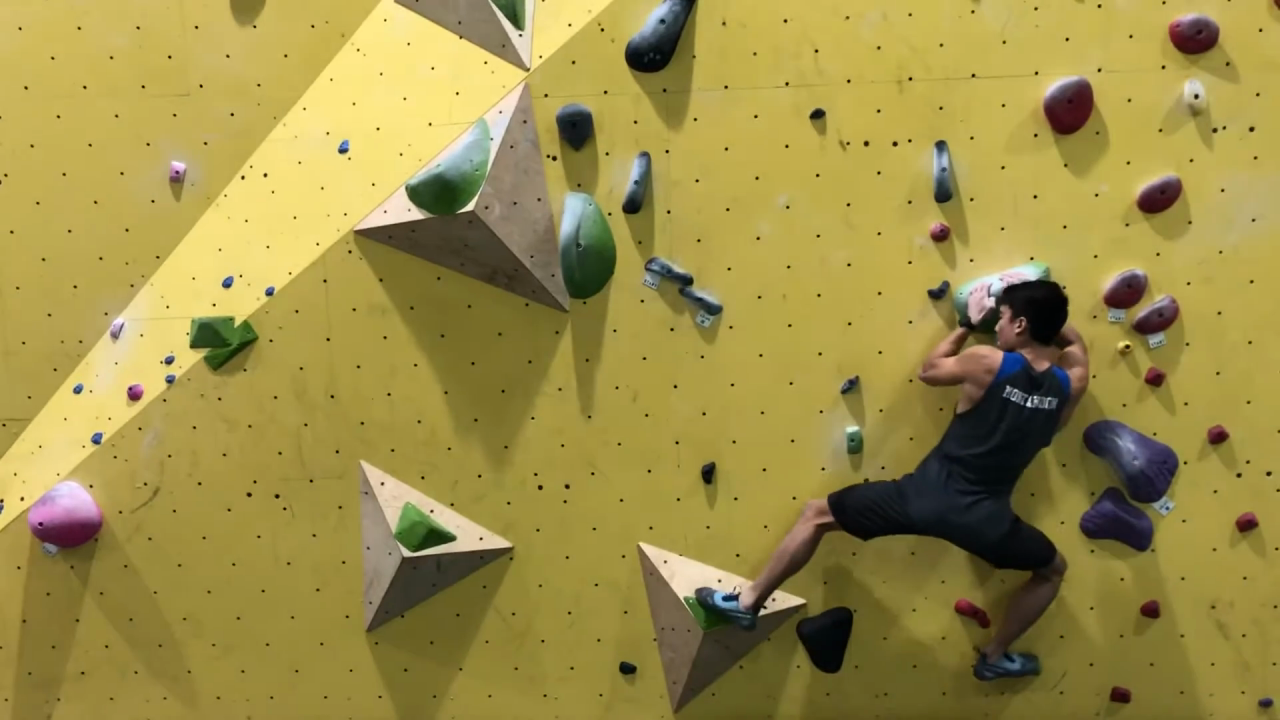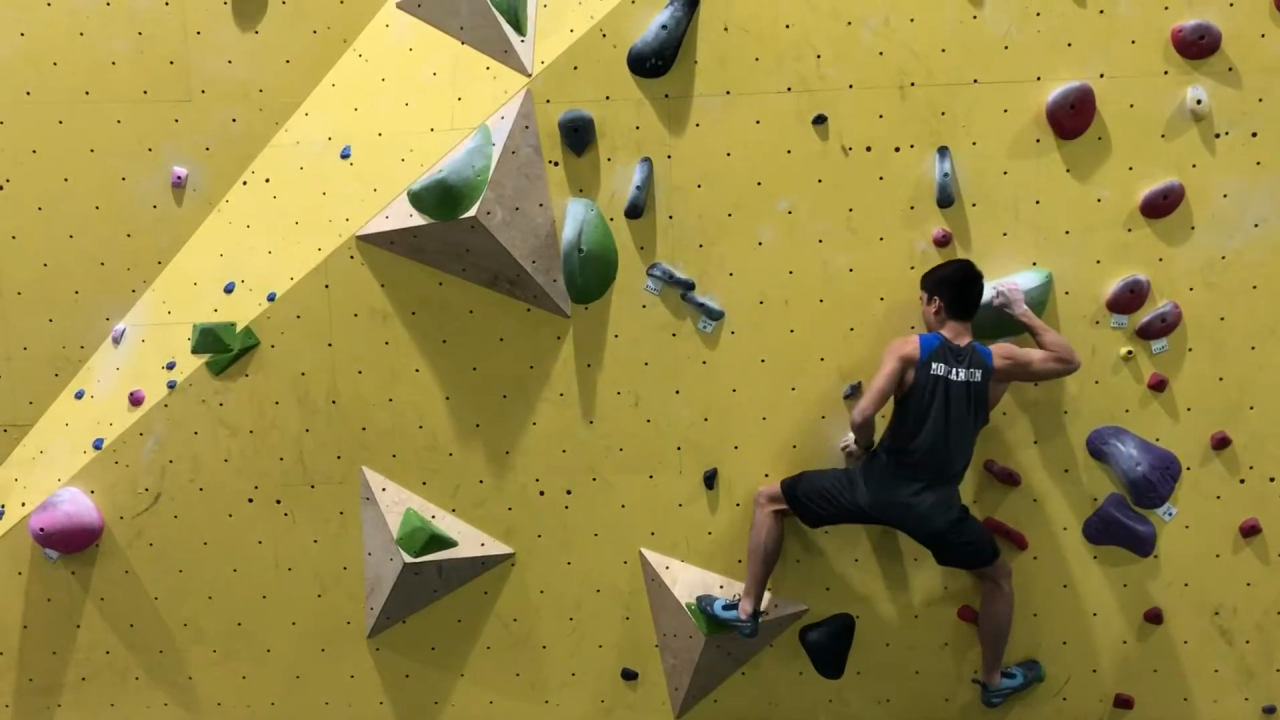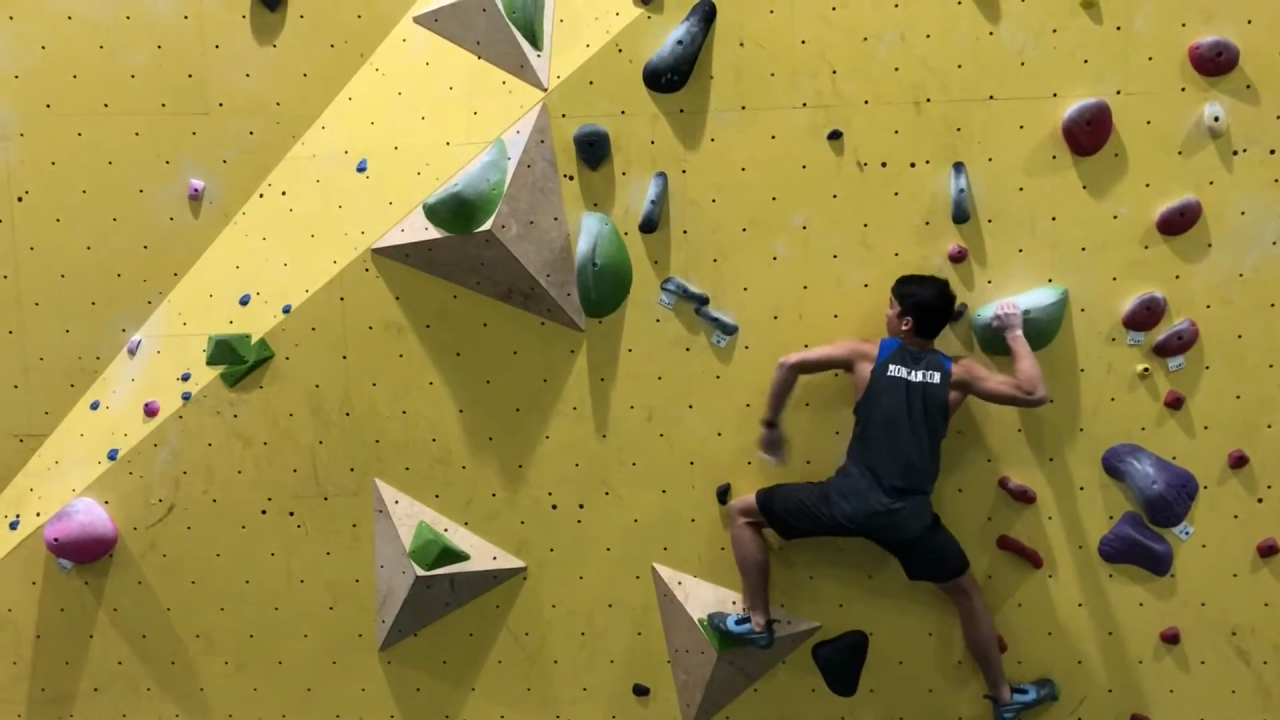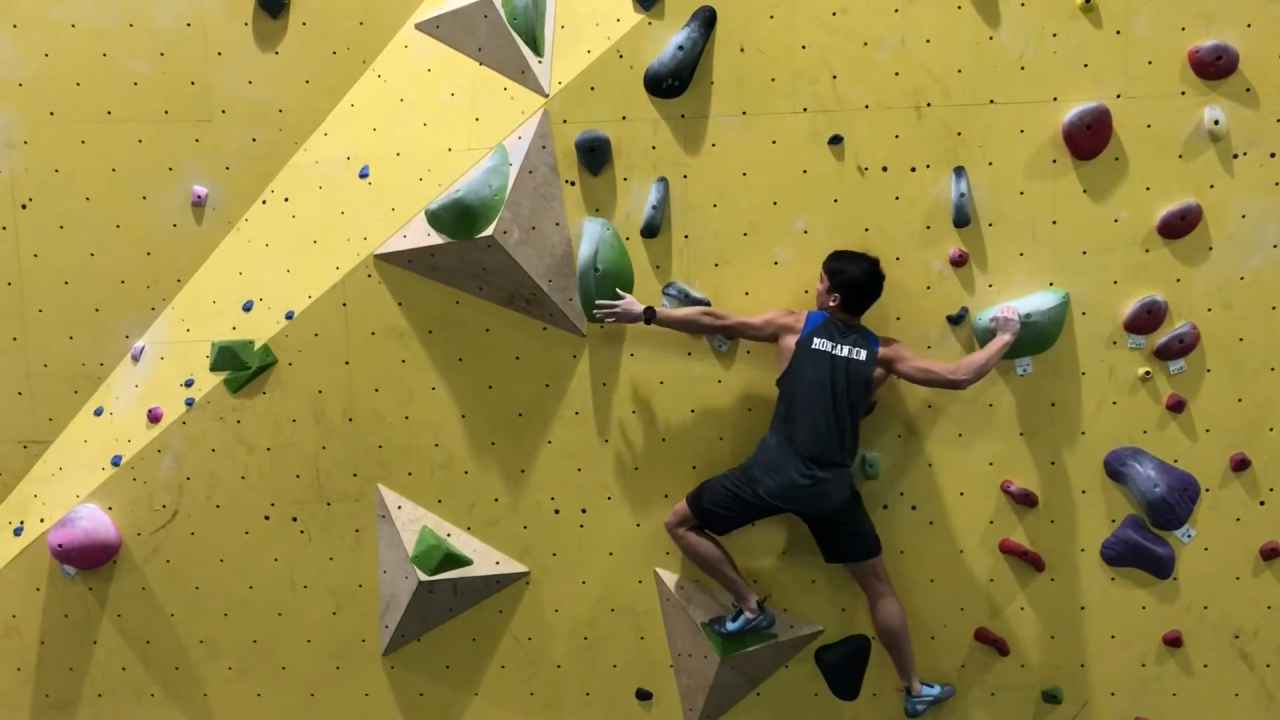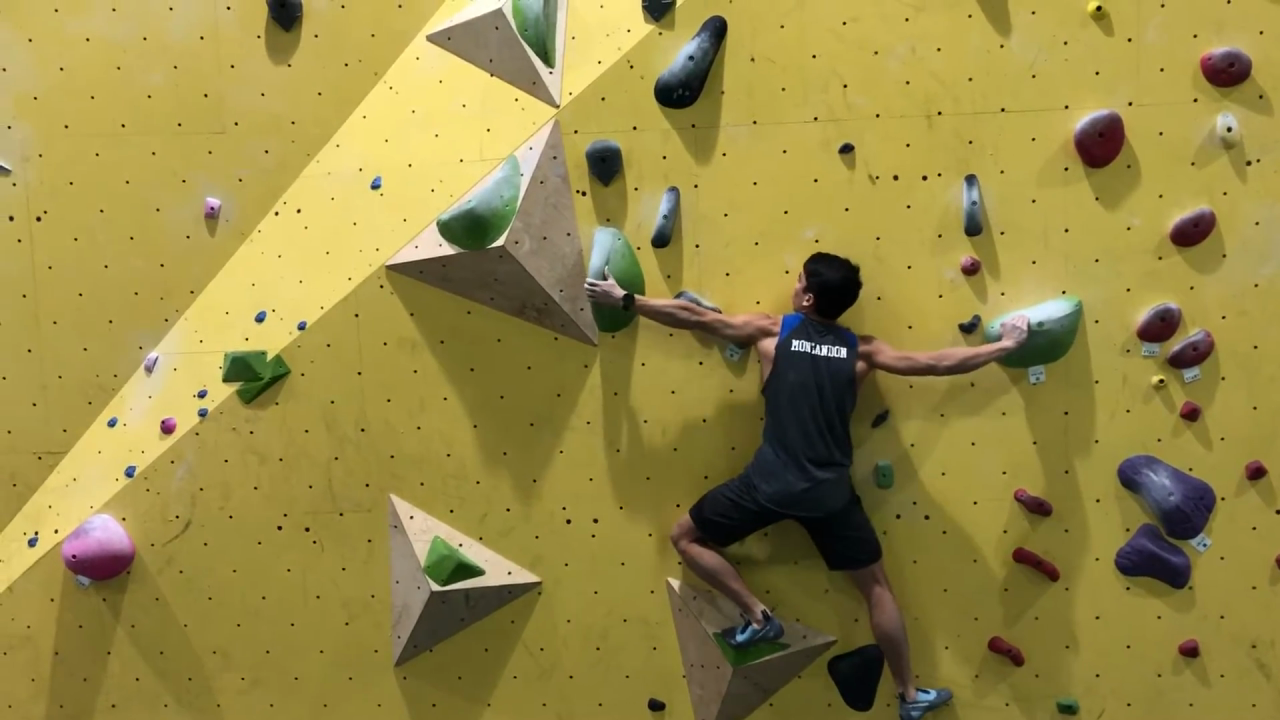
dt=1s
person 1, frame 1
left shoulder: (987, 363)
right shoulder: (1072, 384)
left elbow: (928, 370)
right elbow: (1076, 345)
left wrist: (967, 323)
right wrist: (1042, 307)
left hip: (928, 494)
right hip: (985, 516)
left knee: (816, 514)
right knee: (1053, 571)
left ankle: (749, 601)
right ankle: (995, 657)
person 1, frame 2
left shoulder: (908, 350)
right shoulder: (998, 361)
left elbow: (862, 416)
right elbow: (1068, 361)
left wrist: (862, 447)
right wrist: (1023, 312)
left hip: (879, 484)
right hip: (936, 504)
left knee: (768, 500)
right knee: (999, 577)
left ankle: (747, 609)
right ankle: (993, 680)
person 1, frame 3
left shoulder: (866, 354)
right shoulder: (958, 373)
left elbow: (790, 363)
right elbow: (1034, 393)
left wrist: (770, 425)
right wrist: (1015, 334)
left hip: (849, 498)
right hip: (908, 514)
left knee: (742, 512)
right knee: (968, 596)
left ankle: (756, 621)
person 1, frame 4
left shoulder: (795, 326)
right shoulder: (883, 352)
left elbow: (714, 320)
right elbow: (958, 376)
left wrist: (644, 313)
right wrist: (1004, 337)
left hip: (771, 474)
right hip: (831, 488)
left knee: (680, 523)
right knee: (878, 587)
left ankle: (750, 608)
person 1, frame 5
left shoulder: (771, 330)
right shoulder: (862, 349)
left elbow: (692, 315)
right elbow: (937, 363)
left wrist: (624, 299)
right wrist: (1005, 344)
left hip: (769, 483)
right hip: (829, 492)
left knee: (685, 537)
right knee: (877, 588)
left ankle: (757, 616)
